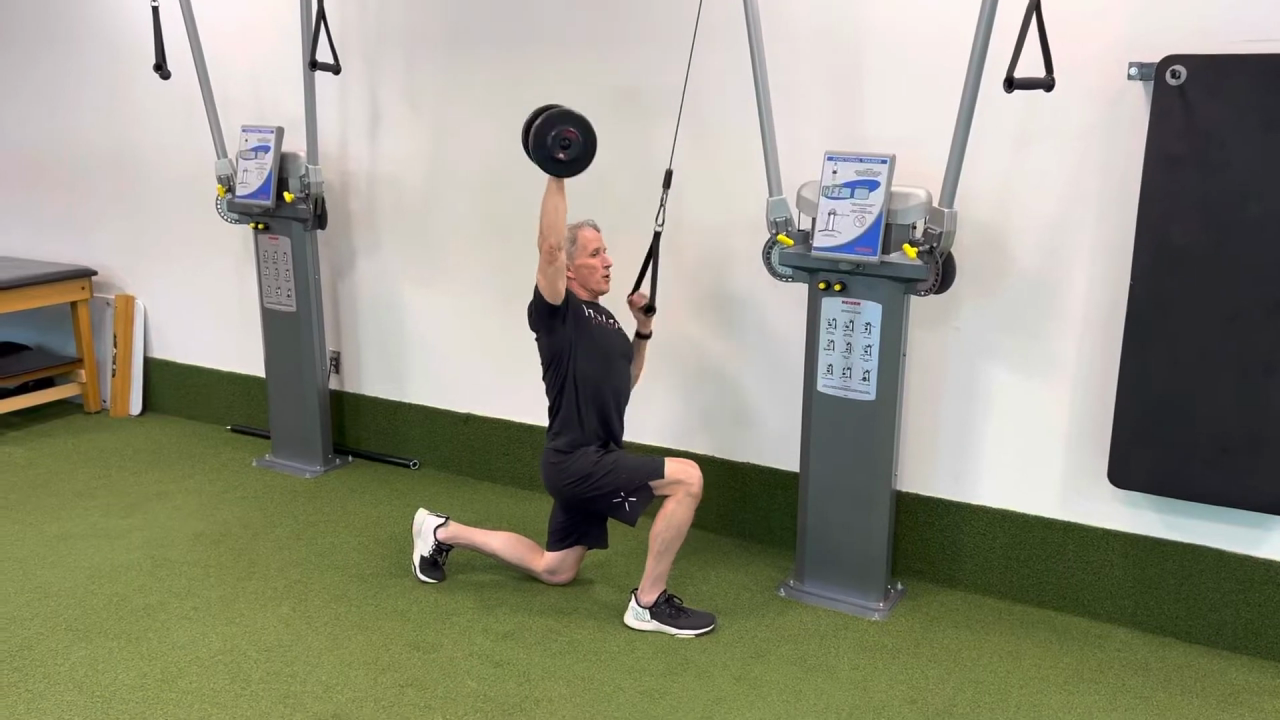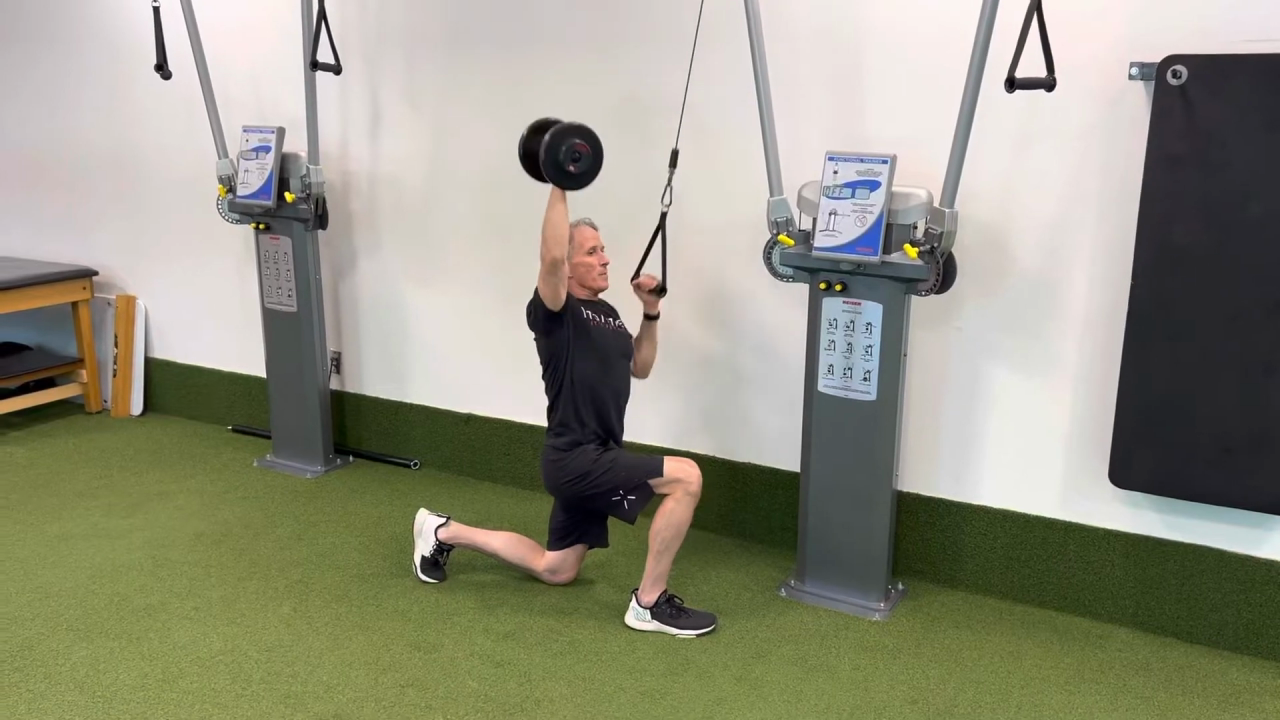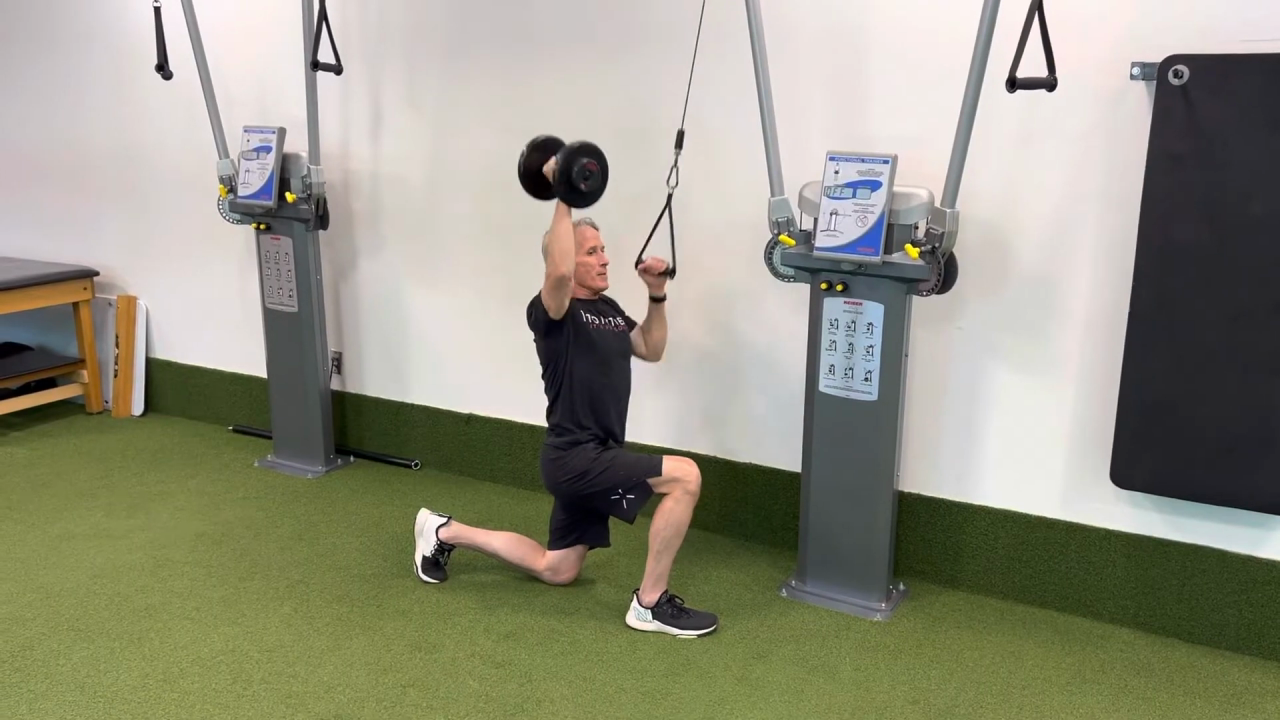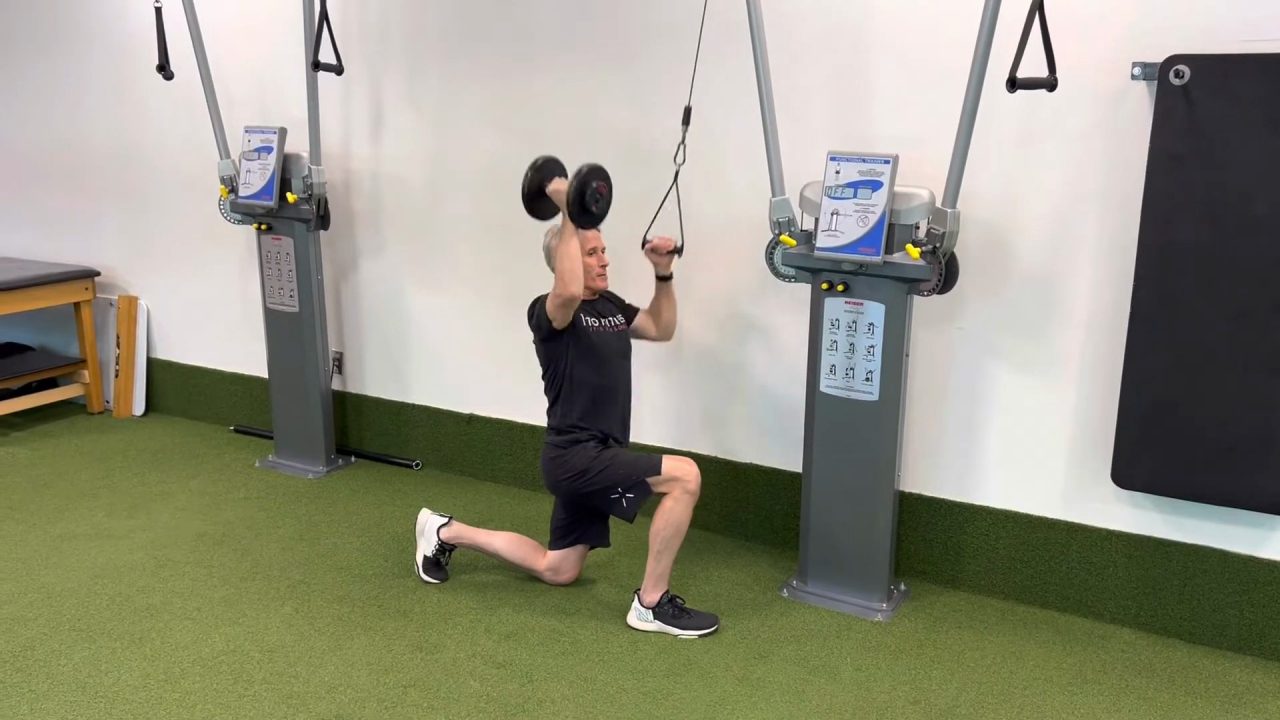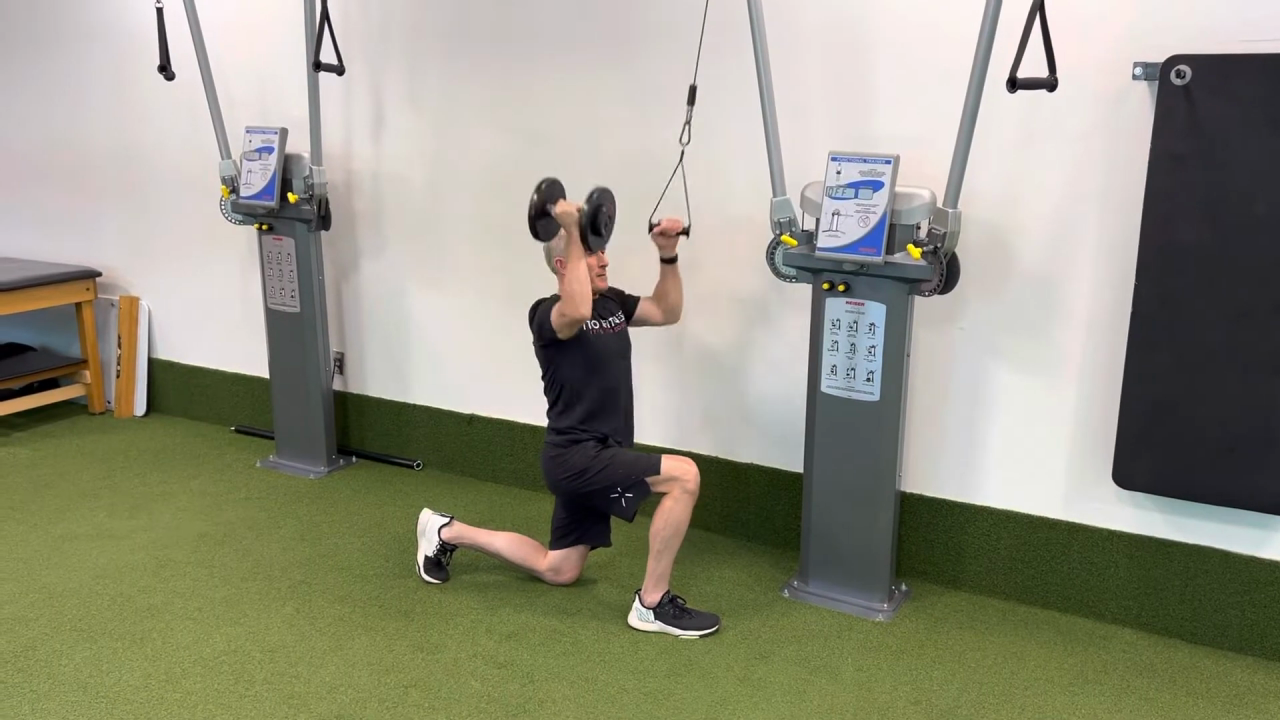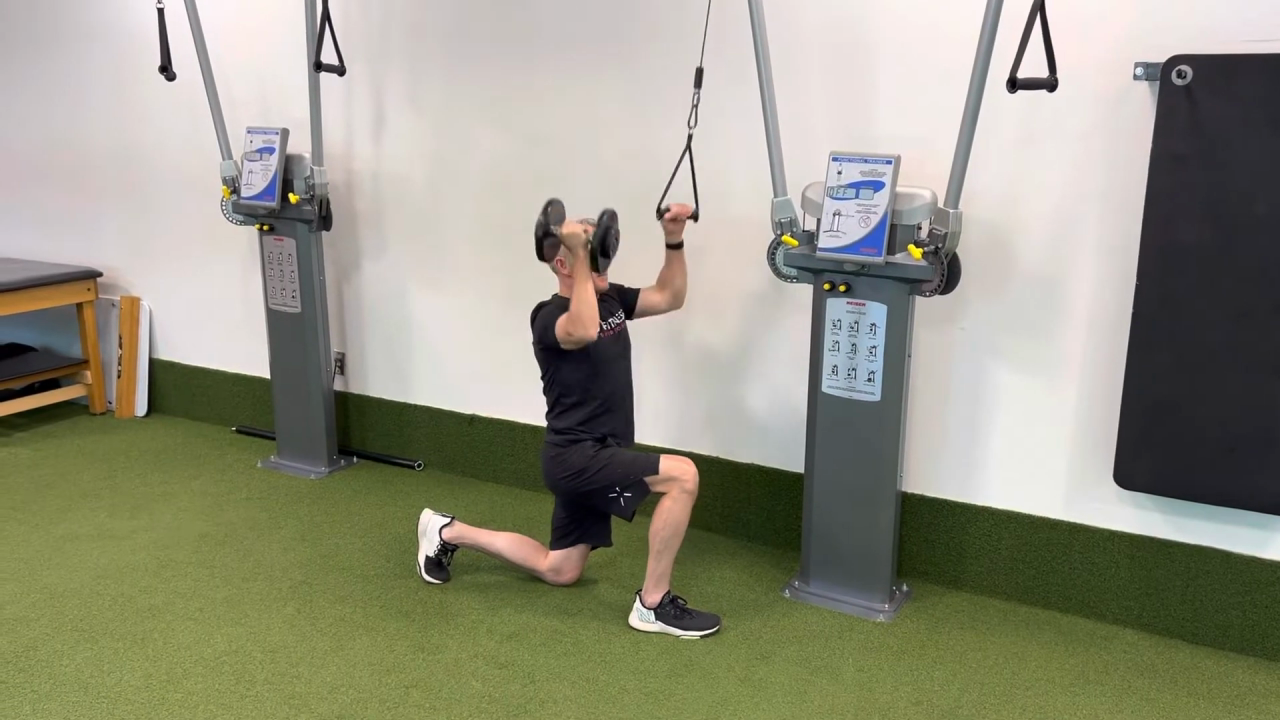
dt=0.1s
person 1, frame 1
left shoulder: (599, 315)
right shoulder: (554, 310)
left elbow: (625, 375)
right elbow: (550, 248)
left wrist: (643, 329)
right wrist: (556, 174)
left hip: (588, 459)
right hip: (577, 460)
left knee: (554, 569)
right knee: (686, 479)
left ankle: (442, 533)
right ankle: (649, 603)
person 1, frame 2
left shoulder: (605, 312)
right shoulder: (553, 312)
left elbow: (639, 368)
right elbow: (551, 258)
left wrist: (650, 313)
right wrist: (559, 186)
left hip: (591, 457)
right hip: (576, 459)
left knee: (555, 569)
right knee: (685, 477)
left ankle: (444, 533)
right ankle: (649, 603)
person 1, frame 3
left shoulder: (607, 309)
right shoulder: (548, 310)
left elbow: (653, 349)
right elbow: (560, 273)
left wrist: (655, 294)
right wrist: (563, 199)
left hip: (591, 456)
right hip: (576, 456)
left knee: (556, 570)
right knee: (684, 477)
left ankle: (444, 533)
right ankle: (651, 603)
person 1, frame 4
left shoulder: (609, 305)
right shoulder: (548, 313)
left elbow: (663, 329)
right elbow: (568, 292)
left wrist: (663, 273)
right wrist: (568, 217)
left hip: (594, 455)
right hip: (576, 456)
left knee: (556, 570)
right knee: (684, 476)
left ankle: (446, 534)
right ankle: (652, 603)
person 1, frame 5
left shoulder: (609, 301)
right shoulder: (547, 313)
left elbow: (669, 312)
right elbow: (577, 315)
left wrist: (668, 254)
right wrist: (571, 239)
left hip: (594, 455)
right hip: (577, 455)
left knee: (558, 569)
right knee: (684, 475)
left ankle: (446, 533)
right ankle: (653, 604)
person 1, frame 6
left shoulder: (611, 299)
right shoulder: (548, 317)
left elbow: (671, 297)
right elbow: (584, 332)
left wrist: (674, 240)
right wrist: (578, 254)
left hip: (595, 455)
right hip: (576, 456)
left knee: (559, 570)
right knee: (682, 476)
left ankle: (448, 534)
right ankle: (653, 604)
